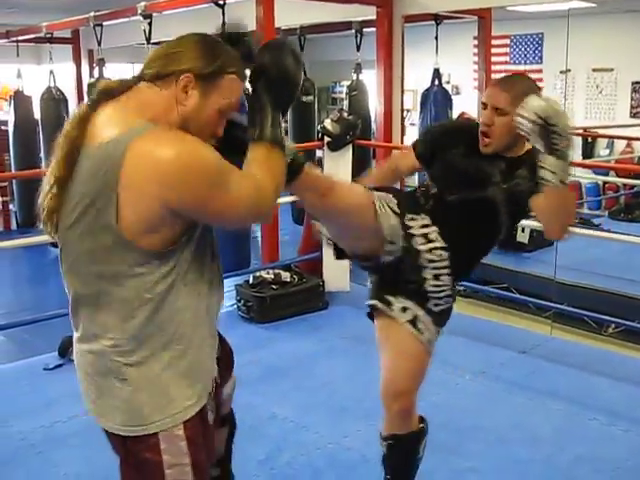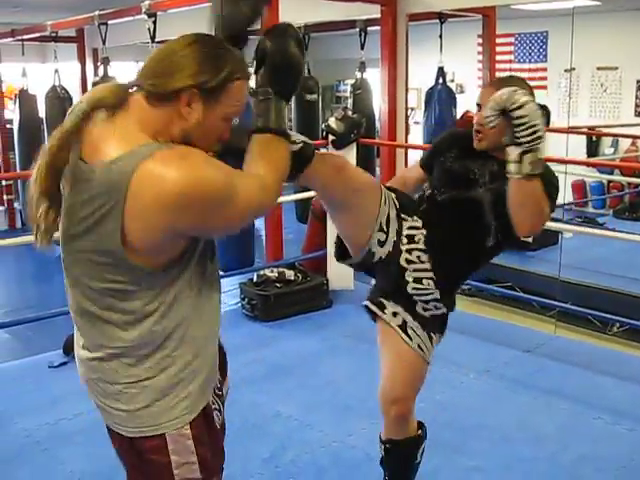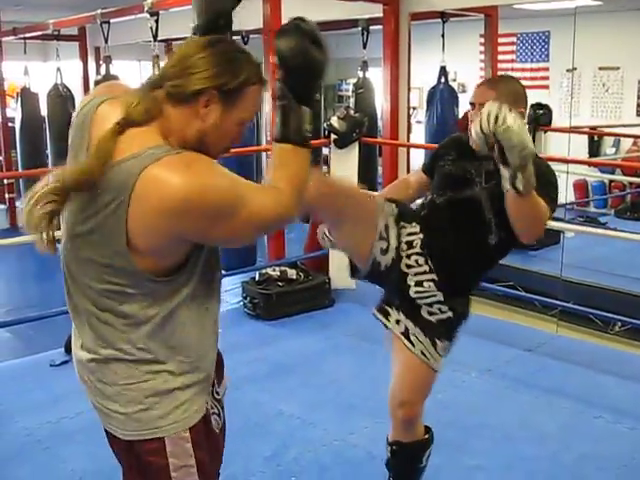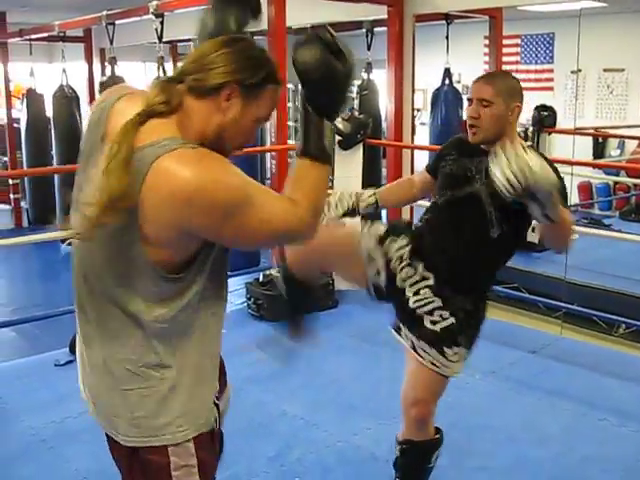
dt=0.1s
person 1, frame 1
left shoulder: (102, 115)
right shoulder: (170, 160)
right elbow: (258, 203)
right wrist: (271, 107)
left hip: (148, 348)
right hip: (147, 380)
left knee: (218, 399)
person 1, frame 2
left shoulder: (92, 113)
right shoulder: (172, 180)
right elbow: (261, 193)
left wrist: (226, 39)
right wrist: (275, 94)
left hip: (134, 350)
right hip: (153, 384)
person 1, frame 3
left shoulder: (103, 103)
right shoulder: (178, 186)
right elbow: (281, 205)
left wrist: (212, 30)
right wrist: (296, 101)
left hip: (130, 351)
right hip: (151, 383)
person 1, frame 4
left shoulder: (115, 104)
right shoulder: (189, 178)
right elbow: (298, 219)
right wrist: (320, 116)
left hip: (128, 352)
right hip: (154, 386)
person 2, frame 1
left shoulder: (540, 172)
right shoulder: (453, 136)
left elbow: (557, 228)
right elbow: (398, 165)
left wrist: (557, 158)
right wrist: (347, 201)
left hip: (429, 281)
left knee: (400, 400)
person 2, frame 2
left shoulder: (538, 178)
right shoulder: (454, 143)
left elbow: (528, 227)
left wrist: (524, 153)
right wrist: (352, 206)
left hip: (426, 287)
right hip: (395, 237)
left knee: (398, 407)
right knee: (329, 168)
person 2, frame 3
left shoulder: (535, 172)
right shoulder: (454, 148)
left elbow: (530, 231)
left wrist: (516, 163)
right wrist: (366, 206)
left hip: (444, 293)
right hip: (405, 243)
left knee: (405, 407)
right knee: (316, 189)
person 2, frame 4
left shoulder: (539, 175)
right shoulder: (457, 149)
left elbow: (560, 241)
right elbow: (418, 184)
left wrist: (546, 201)
right wrist: (362, 201)
left hip: (454, 300)
right hip: (406, 257)
left knee: (417, 410)
right knee: (302, 251)
right ankle: (296, 313)
